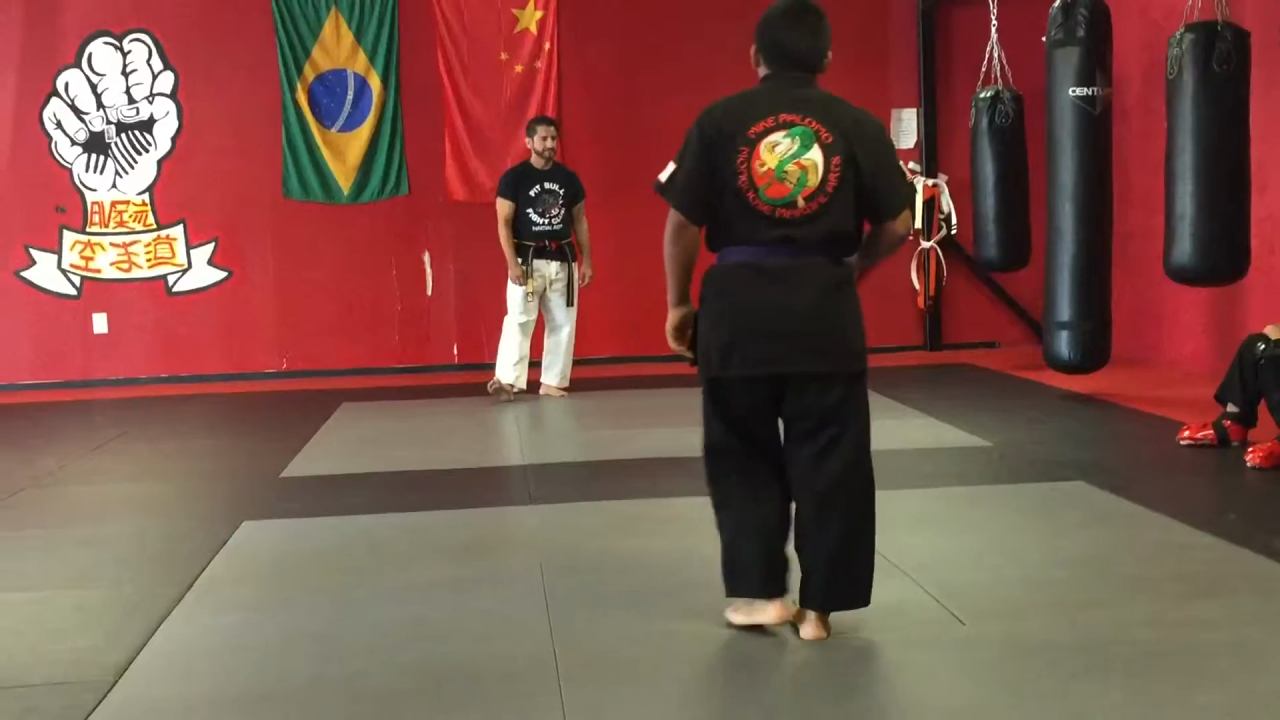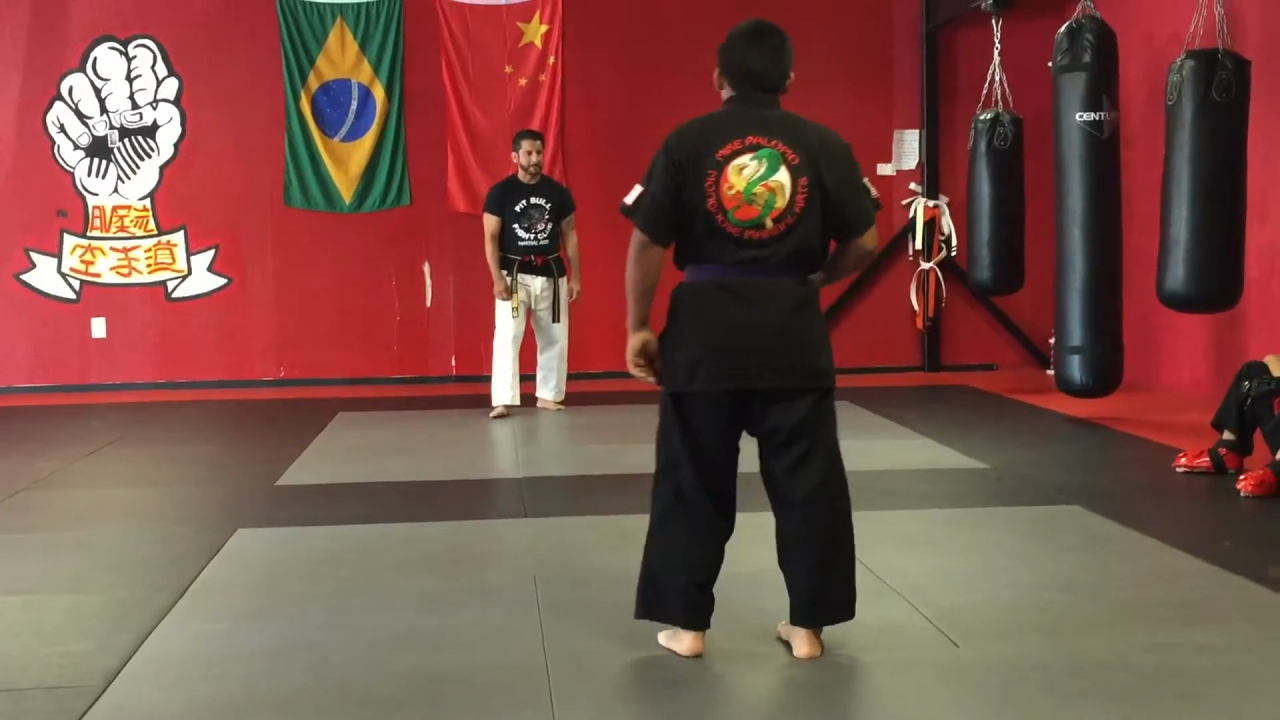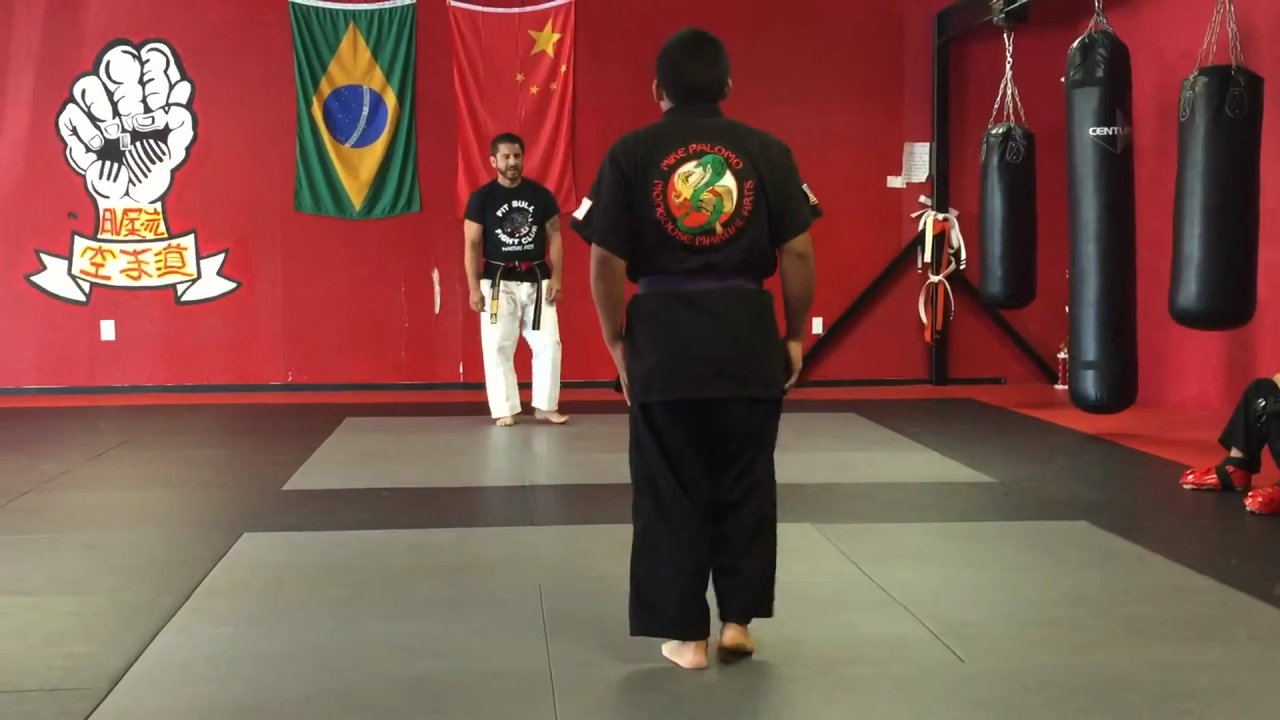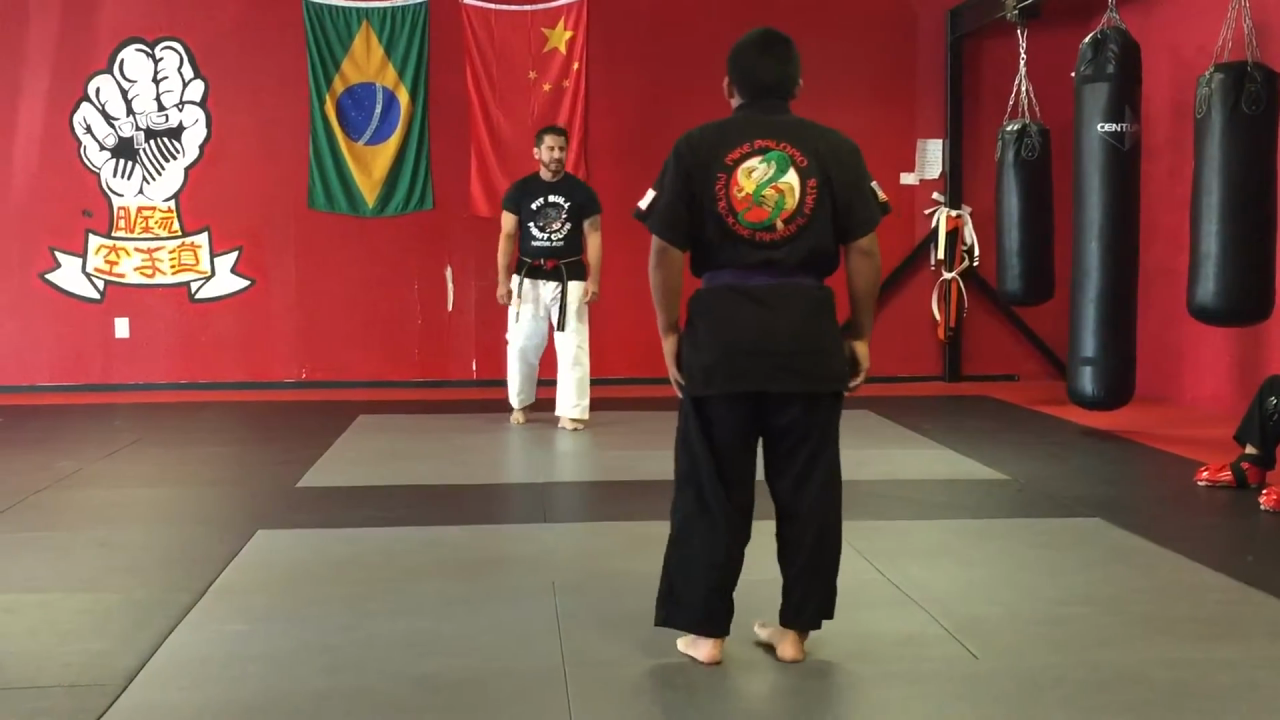
dt=0.7s
person 1, frame 1
left shoulder: (719, 120)
right shoulder: (858, 125)
left elbow: (682, 223)
right elbow: (895, 227)
left wrist: (678, 301)
left hip: (739, 304)
right hip: (825, 307)
left knee: (741, 460)
right knee: (831, 462)
left ankle: (764, 593)
right ankle: (817, 606)
person 1, frame 2
left shoulder: (686, 142)
right shoulder: (824, 145)
left elbow: (647, 243)
right elbow: (863, 242)
left wrist: (638, 327)
left hip: (705, 324)
right hip: (791, 327)
left knee: (693, 484)
right knee: (809, 480)
left ankle: (684, 621)
right ankle: (808, 624)
person 1, frame 3
left shoulder: (631, 153)
right shoulder: (766, 151)
left elbow: (605, 260)
right elbow: (798, 254)
left wrist: (617, 341)
right wrist: (795, 335)
left hip: (663, 337)
right hip: (748, 333)
left knee: (669, 491)
right knee: (746, 486)
left ankle: (686, 634)
right ankle: (738, 618)
person 1, frame 4
left shoulder: (696, 147)
right shoulder: (835, 149)
left elbow: (665, 252)
right elbow: (863, 251)
left wrist: (670, 332)
right wrist: (860, 334)
left hip: (720, 331)
right hip: (807, 332)
left knee: (711, 487)
right knee: (808, 487)
left ankle: (704, 628)
right ankle: (794, 627)
person 2, frame 1
left shoulder: (569, 178)
right shoulder: (513, 178)
left elbow: (580, 220)
right elbow: (504, 223)
left wrist: (586, 260)
right wrist: (513, 263)
left hip: (563, 259)
right hip: (528, 259)
left knee: (563, 323)
right knee: (519, 320)
left ankle: (552, 382)
right ankle: (507, 381)
person 2, frame 2
left shoulder: (558, 192)
right shoulder: (500, 192)
left elbow: (569, 235)
right elbow: (491, 238)
left wrist: (574, 276)
right wrist: (497, 278)
left hip: (551, 274)
right hip: (514, 273)
left knee: (554, 338)
right knee: (507, 336)
left ankle: (548, 395)
right ankle: (503, 401)
person 2, frame 3
left shoulder: (540, 194)
right shoulder: (481, 198)
left elbow: (554, 236)
right elbow: (472, 245)
left wrist: (556, 277)
right wrist: (473, 288)
left hip: (536, 279)
right hip: (498, 281)
left knee: (548, 344)
right knee: (498, 347)
left ankle: (547, 406)
right ankle: (505, 409)
person 2, frame 4
left shoulder: (582, 191)
right shoulder: (519, 190)
left elbow: (593, 236)
right elbow: (508, 235)
left wrist: (594, 279)
right wrist: (502, 280)
left hip: (570, 277)
right hip: (528, 277)
left knee: (572, 346)
right knee: (522, 345)
left ankle: (570, 413)
right ankle: (520, 404)
